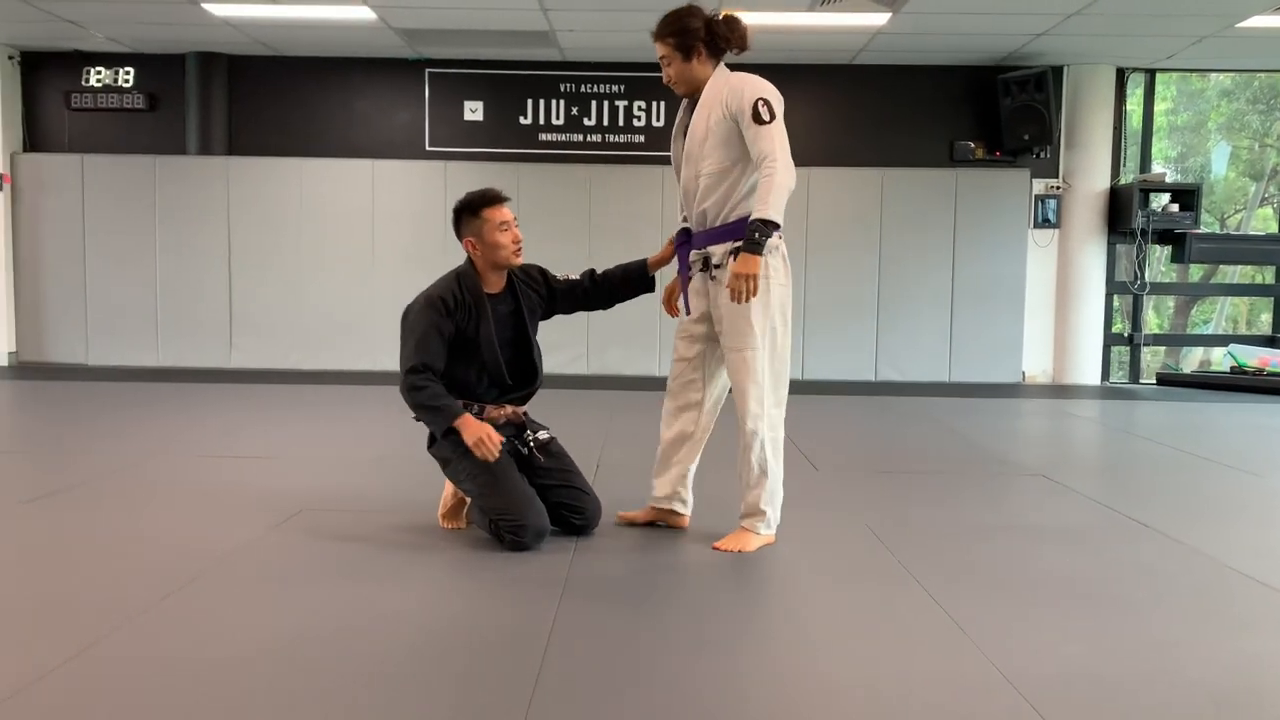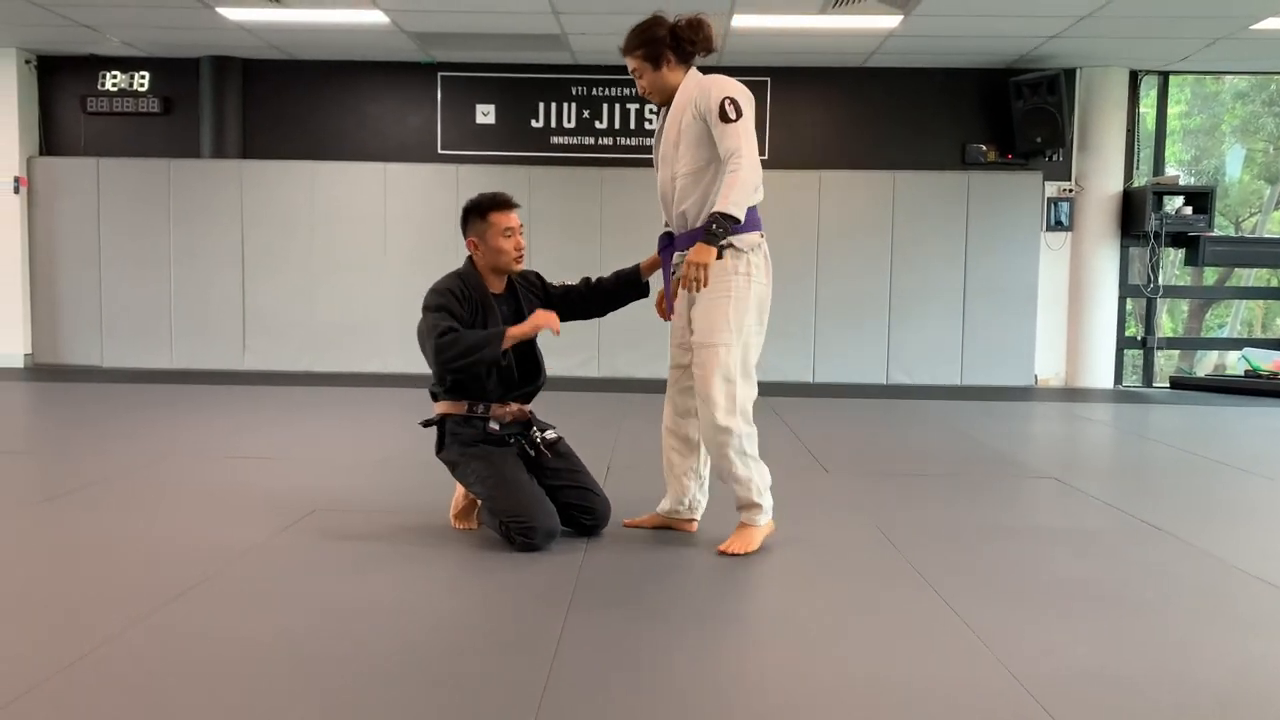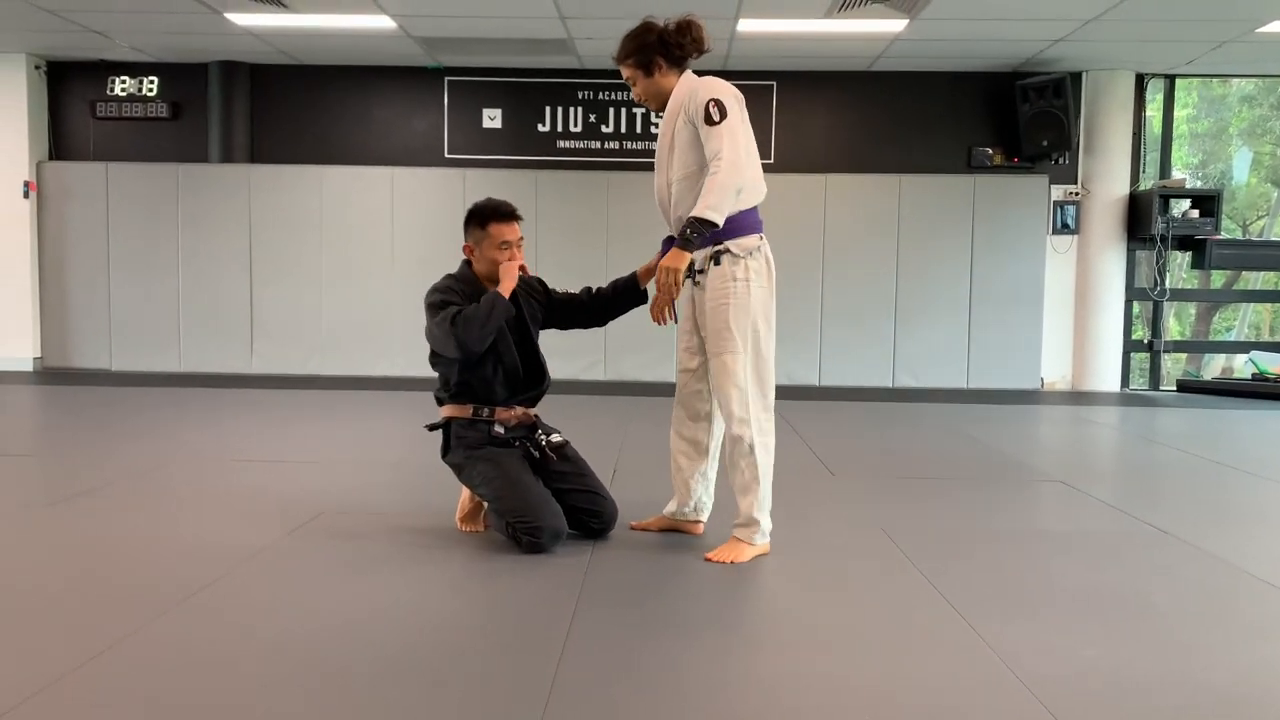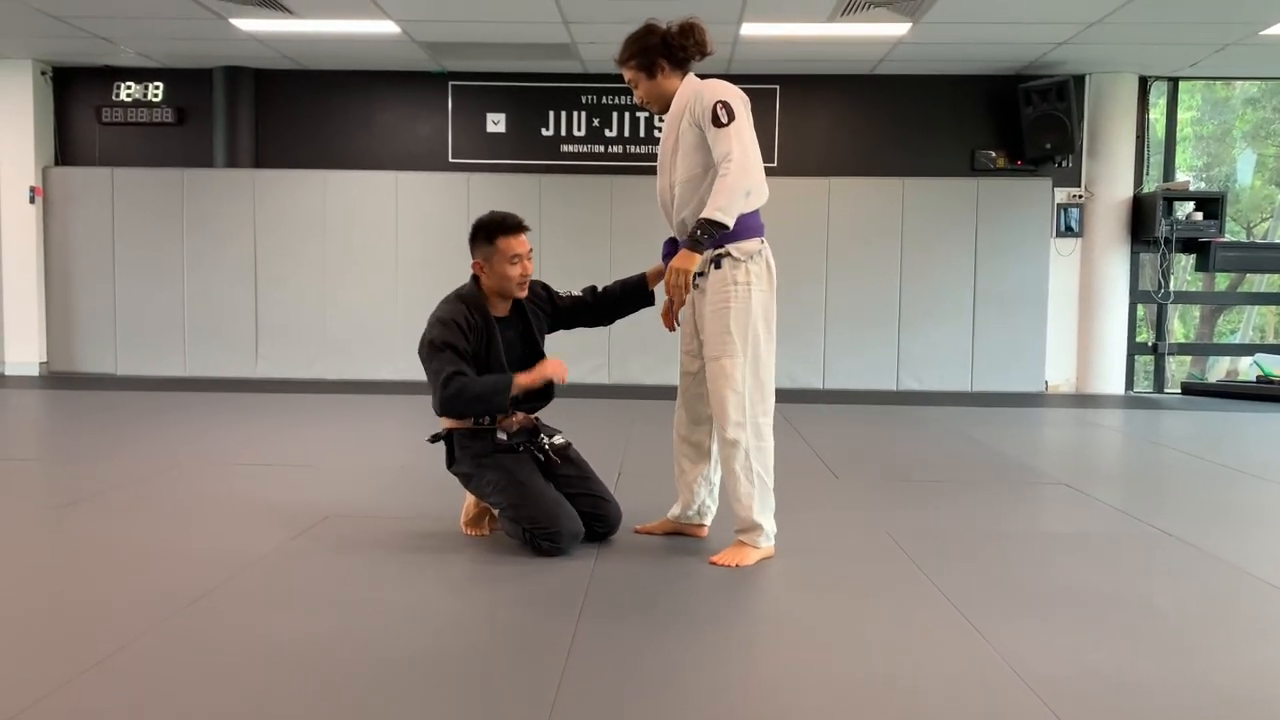
dt=0.3s
person 1, frame 1
left shoulder: (748, 92)
right shoulder: (694, 110)
left elbow: (778, 172)
left wrist: (754, 248)
right wrist: (681, 272)
left hip: (747, 259)
right hip: (706, 262)
left knee: (755, 392)
right knee: (687, 387)
left ankle: (760, 520)
right ankle: (670, 501)
person 1, frame 2
left shoulder: (718, 92)
right shoulder: (675, 115)
left elbow: (744, 169)
left wrist: (710, 240)
right wrist: (671, 277)
left hip: (730, 257)
right hip: (697, 262)
left knee: (717, 389)
right knee: (683, 392)
left ankle: (756, 508)
right ankle: (683, 506)
person 1, frame 3
left shoulder: (709, 94)
right shoulder: (679, 113)
left elbow: (730, 173)
left wrist: (681, 245)
right wrist: (671, 276)
left hip: (734, 259)
right hip: (703, 265)
left knee: (740, 397)
right knee: (693, 394)
left ankle: (753, 530)
right ankle: (688, 508)
person 1, frame 4
left shoulder: (714, 96)
right shoulder: (680, 116)
left elbow: (739, 173)
left wrist: (693, 245)
right wrist: (676, 285)
left hip: (735, 263)
right hip: (704, 267)
left knee: (737, 401)
right knee: (695, 398)
left ankle: (757, 533)
right ankle: (693, 511)
person 2, frame 1
left shoulder: (529, 282)
right shoulder: (442, 300)
left elbow: (593, 290)
right elbow: (416, 380)
left wrist: (659, 261)
right wrist: (464, 422)
left hip: (517, 425)
right hip: (466, 432)
left knee: (584, 516)
right knee: (527, 530)
left ankle: (493, 490)
right ankle: (468, 496)
person 2, frame 2
left shoulder: (526, 286)
right shoulder: (448, 294)
left elbow: (588, 298)
right elbow: (444, 352)
left wrist: (653, 264)
right wrist: (518, 332)
left hip: (523, 426)
right hip: (471, 435)
left knee: (593, 515)
right knee: (538, 531)
left ankle: (502, 489)
right ankle: (478, 496)
person 2, frame 3
left shoulder: (527, 290)
right shoulder: (446, 295)
left elbow: (591, 308)
right elbow: (464, 340)
left wrist: (650, 271)
right wrist: (502, 290)
left hip: (528, 429)
right hip: (477, 437)
left knee: (601, 518)
right knee: (544, 532)
left ankle: (503, 491)
right ankle: (484, 500)
person 2, frame 4
left shoulder: (532, 297)
right shoulder: (450, 321)
left elbow: (597, 306)
right elbow: (452, 397)
left wrist: (659, 274)
right wrist: (526, 379)
left hip: (529, 433)
right hip: (481, 446)
left knee: (605, 521)
right knee: (561, 534)
left ankle: (507, 498)
right ankle: (490, 502)
